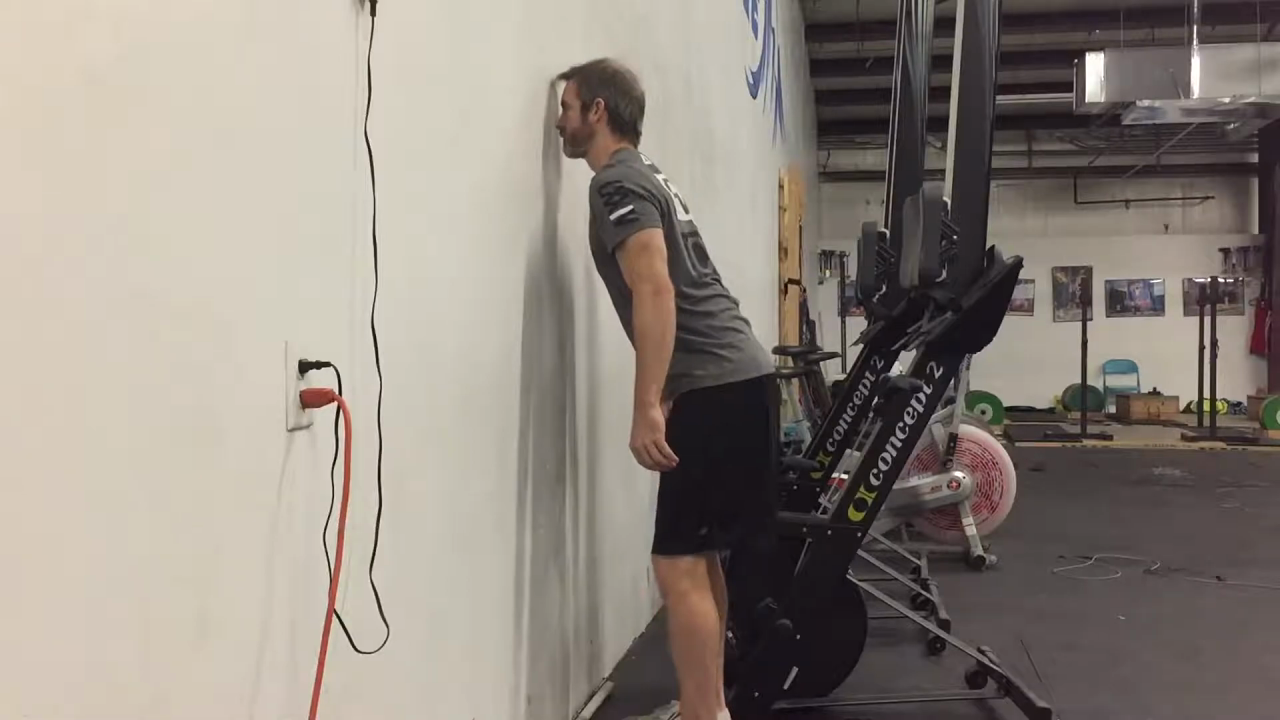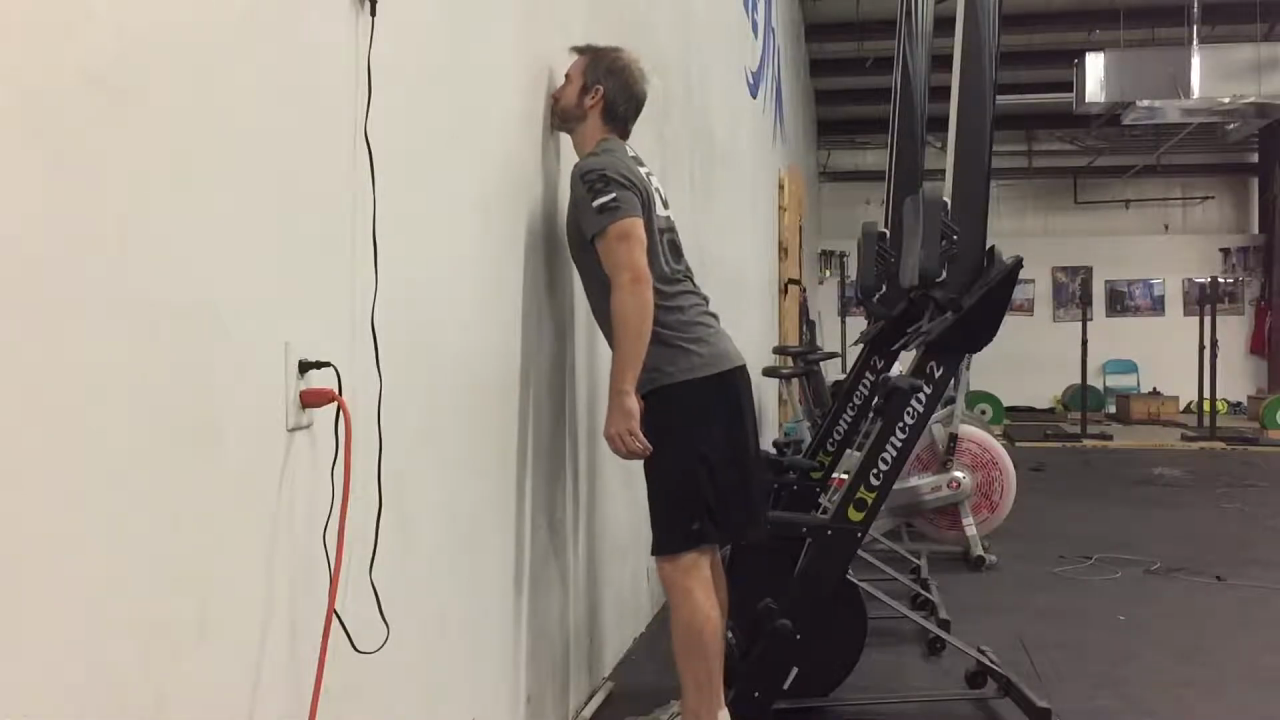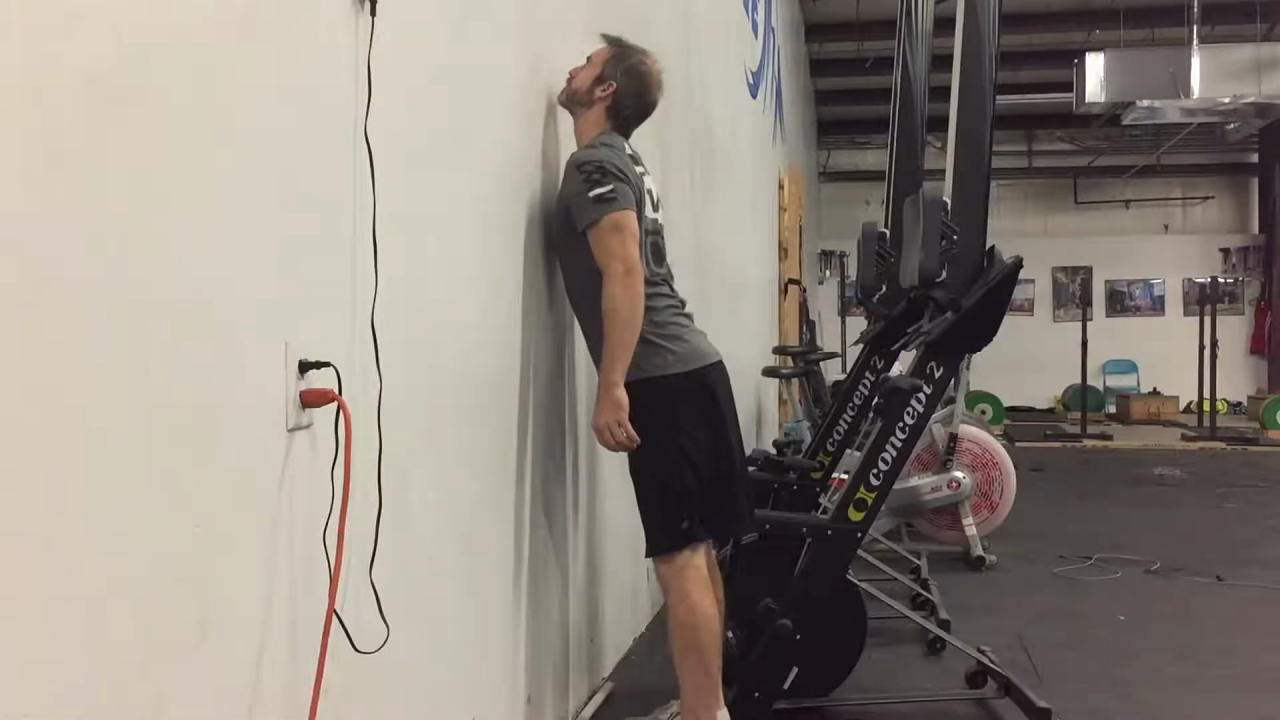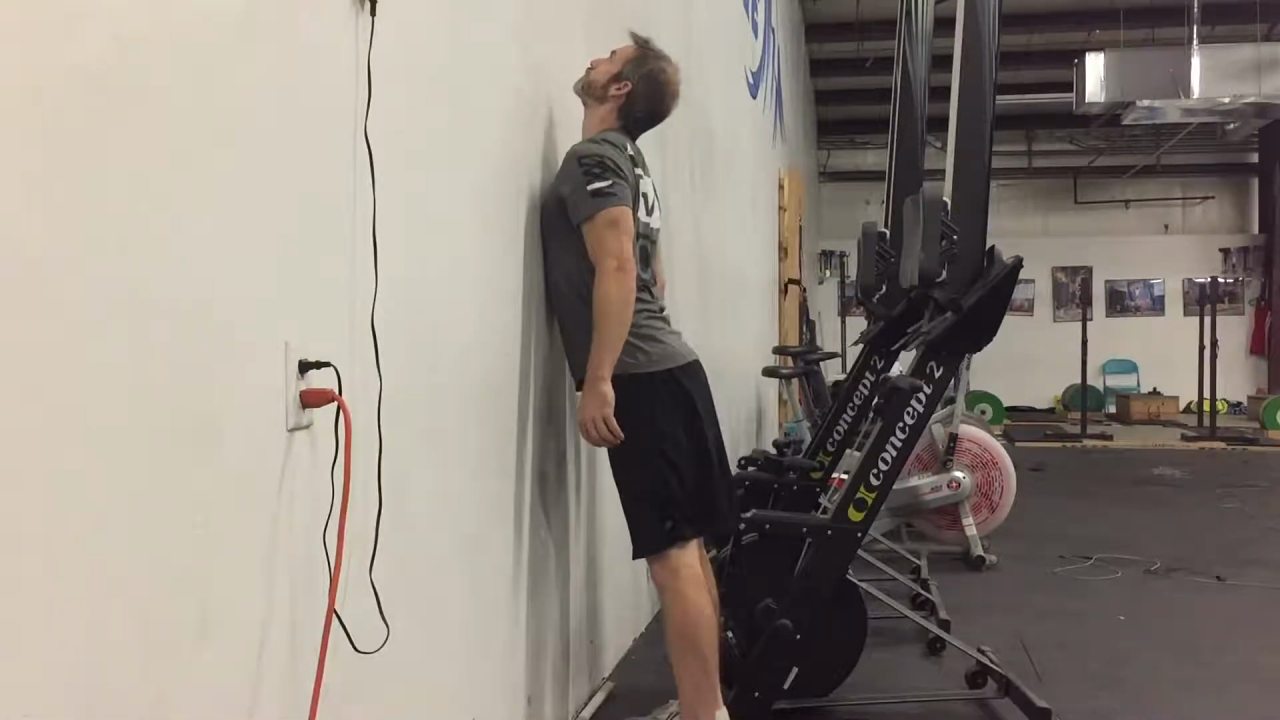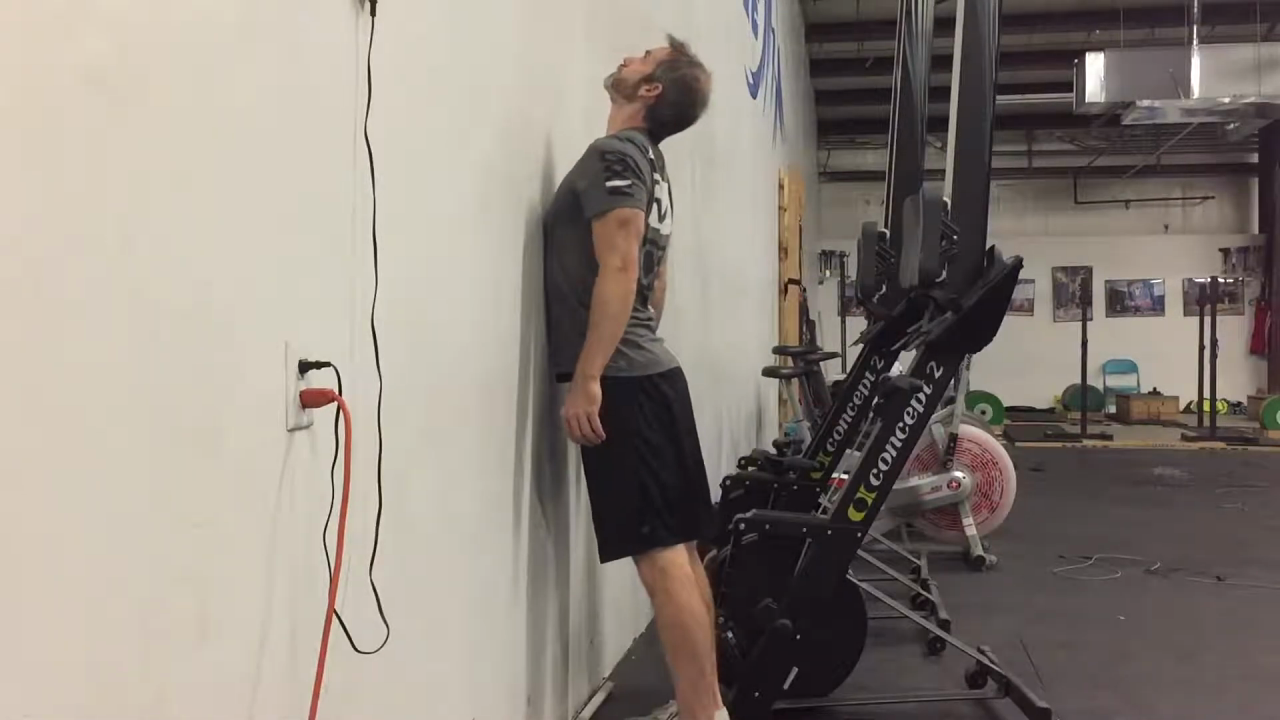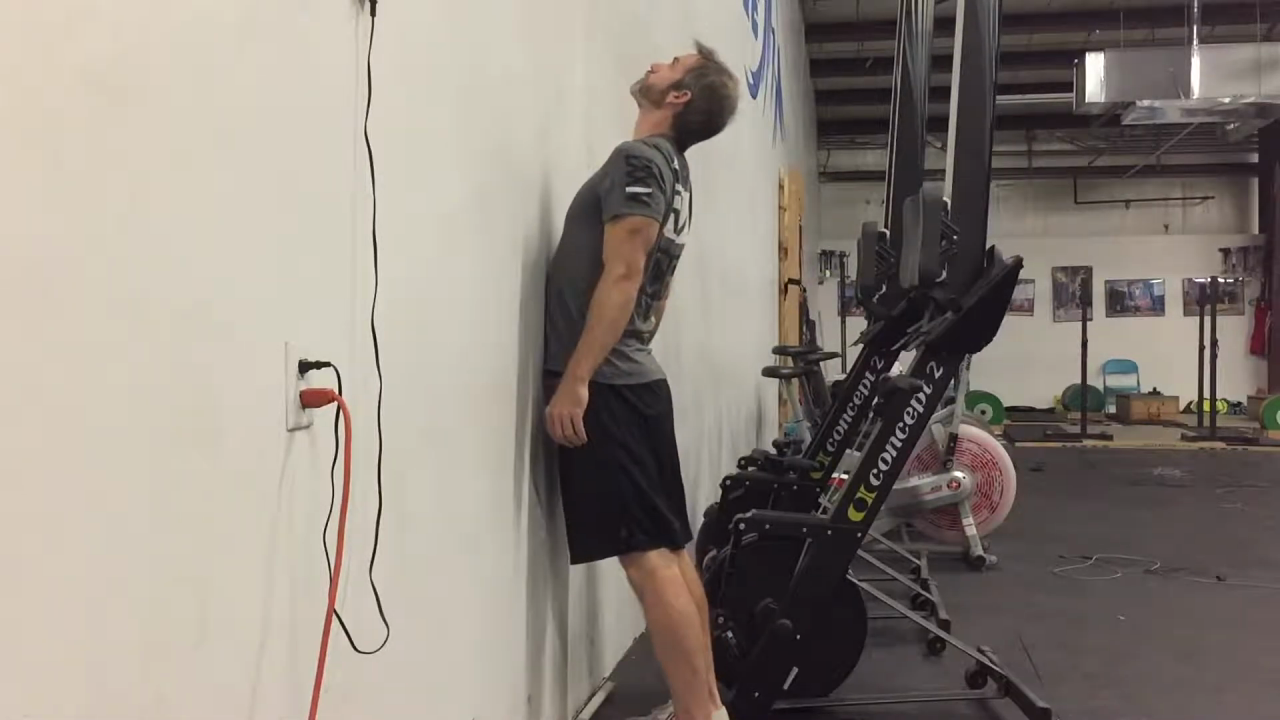
dt=0.7s
person 1, frame 1
left shoulder: (617, 184)
right shoulder: (642, 175)
left elbow: (656, 292)
left wrist: (646, 409)
right wrist: (664, 398)
left hip: (716, 388)
right hip: (736, 376)
left knee: (679, 565)
right knee: (699, 556)
person 1, frame 2
left shoulder: (599, 172)
right shoulder: (626, 166)
left elbow: (633, 282)
left wrist: (621, 397)
right wrist: (640, 389)
left hip: (686, 383)
right hip: (709, 371)
left knee: (682, 560)
right knee: (700, 552)
person 1, frame 3
left shoulder: (594, 163)
right shoulder: (623, 162)
left elbow: (623, 274)
left wrist: (611, 387)
right wrist: (624, 381)
left hip: (663, 379)
right hip: (689, 367)
left knee: (680, 556)
right knee: (696, 548)
person 1, frame 4
left shoulder: (594, 158)
right shoulder: (627, 161)
left elbow: (616, 270)
left wrist: (598, 381)
left hip: (641, 379)
right hip: (667, 368)
left knee: (671, 553)
right knee: (687, 546)
person 1, frame 5
left shoulder: (614, 154)
right shoulder: (646, 161)
left elbow: (617, 270)
left wrist: (586, 378)
left hip: (622, 381)
right hip: (650, 373)
left knee: (659, 553)
right knee: (677, 547)
person 1, frame 6
left shoulder: (638, 159)
right shoulder: (671, 170)
left elbow: (621, 277)
left wrist: (574, 380)
left hip: (605, 388)
right hip: (635, 381)
left knee: (645, 555)
right knee: (667, 550)
